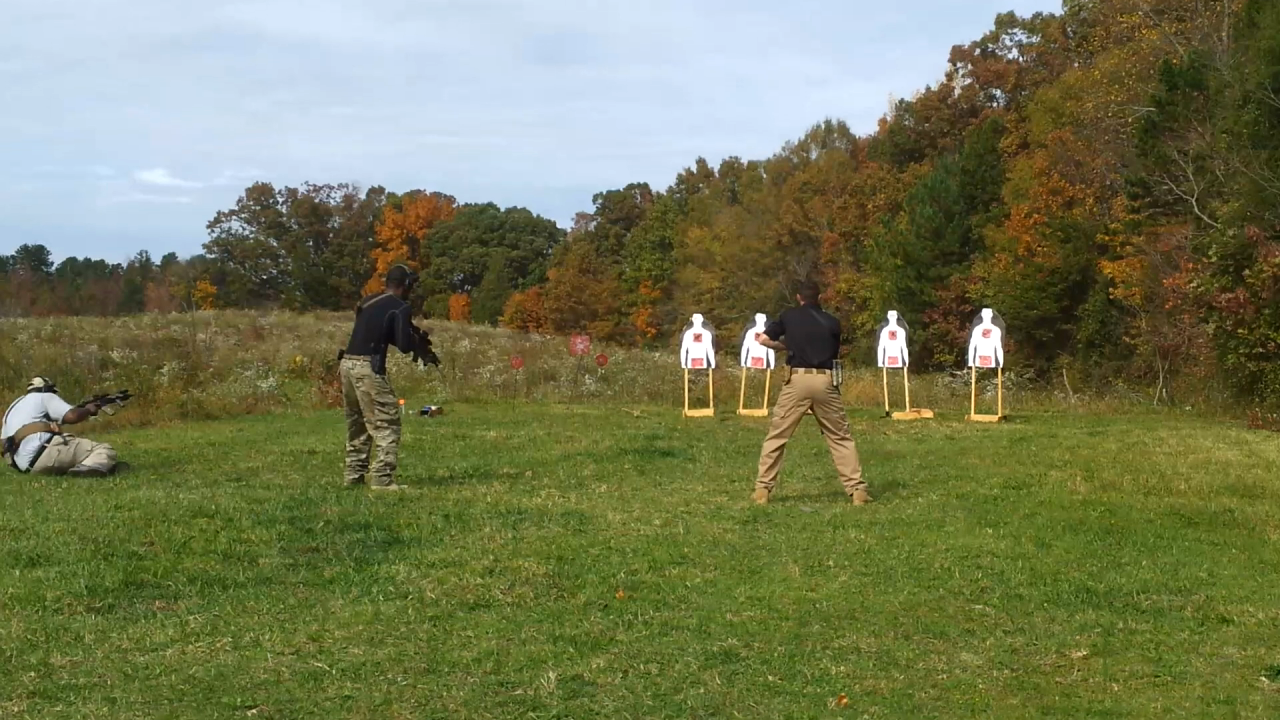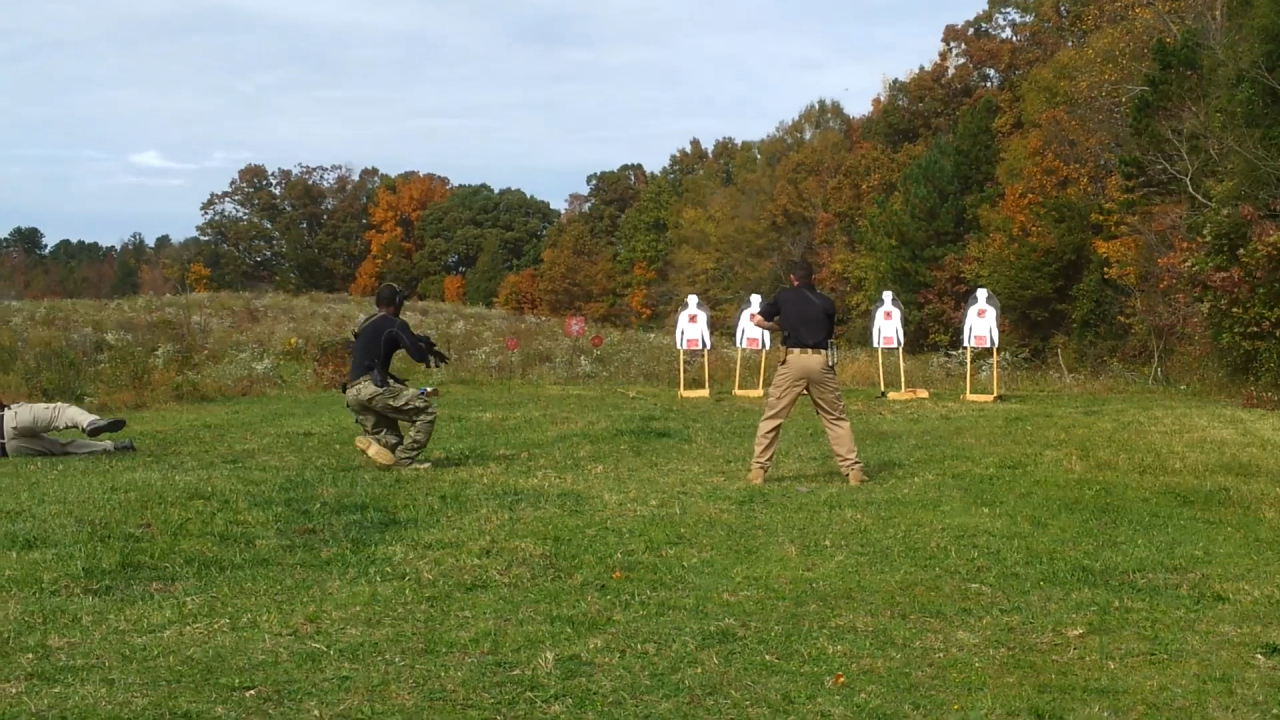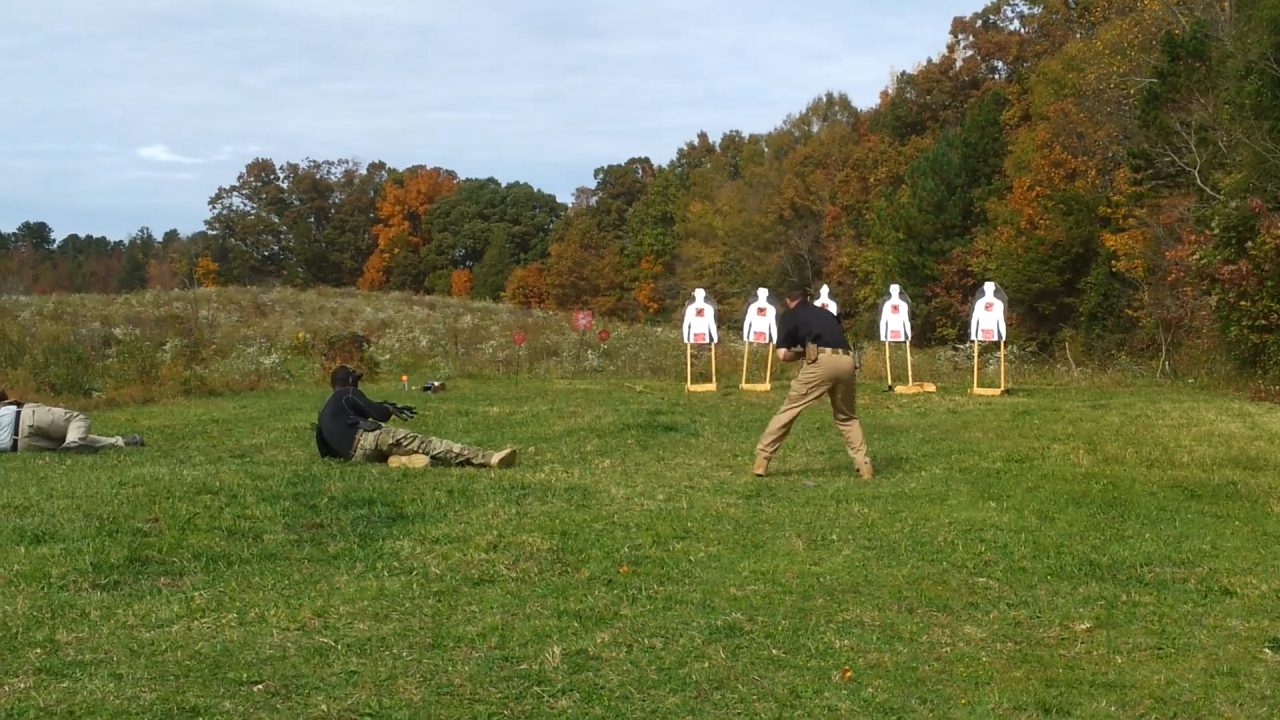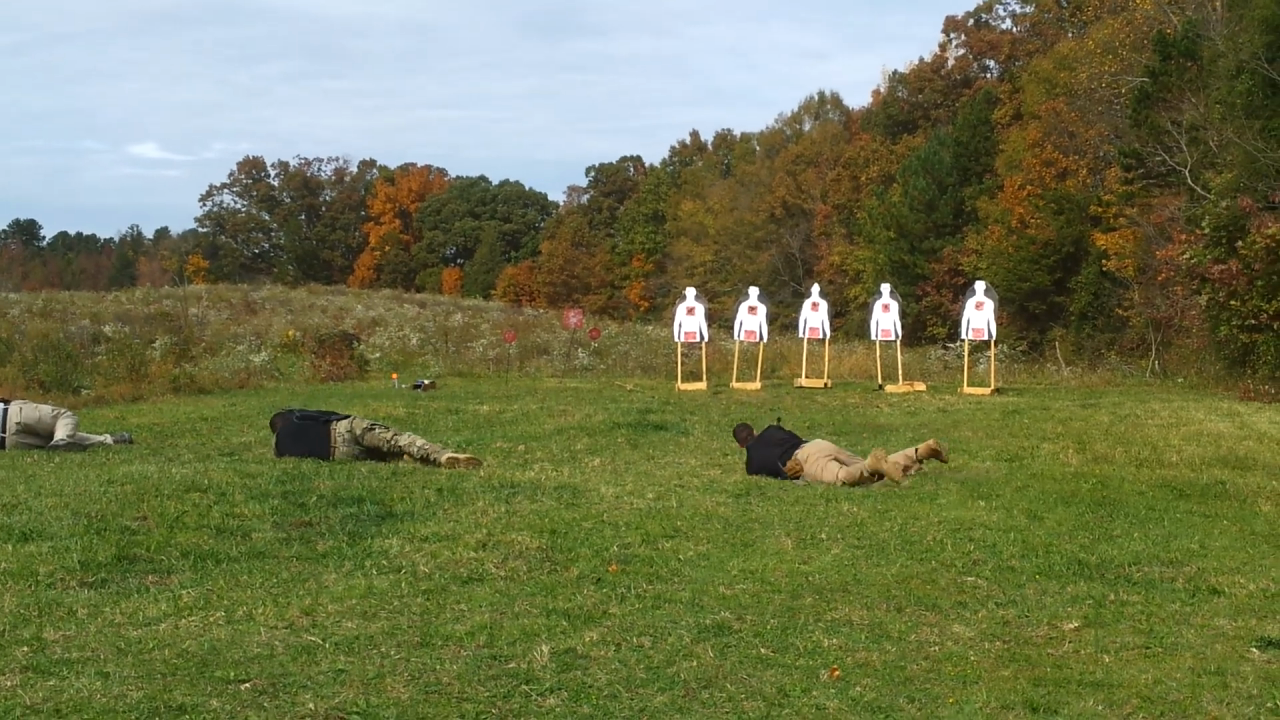
dt=0.5s
person 1, frame 1
left shoulder: (789, 316)
right shoulder: (832, 322)
left elbow: (763, 339)
right elbow: (835, 354)
left hip: (797, 380)
right hip: (825, 381)
left knee: (776, 436)
right knee: (841, 437)
left ankle: (762, 489)
right ankle: (857, 490)
person 1, frame 2
left shoulder: (783, 296)
right shoulder: (826, 303)
left elbow: (758, 320)
right elbow: (829, 334)
left hip: (792, 360)
right hip: (820, 361)
left knee: (771, 418)
right knee: (836, 418)
left ankle: (758, 469)
right ankle: (853, 470)
person 1, frame 3
left shoulder: (789, 315)
right shoulder: (827, 314)
left elbow: (782, 355)
left hip: (820, 361)
right hip: (847, 360)
left knee: (788, 411)
right knee: (847, 418)
left ankle: (762, 460)
right ankle: (863, 465)
person 1, frame 4
left shoulder: (751, 462)
right shoulder: (771, 430)
left hip: (806, 461)
right hip: (821, 445)
left knee: (842, 477)
right knee: (861, 465)
left ankle: (875, 464)
right ankle: (922, 451)
person 2, frame 1
left shoulder: (367, 302)
right shoulder: (400, 308)
right elbow: (404, 346)
left wrist: (406, 337)
right wrist: (414, 338)
left hip: (347, 364)
right hip: (368, 368)
left knee: (357, 425)
right knee: (386, 424)
left ankle: (353, 477)
right ankle: (381, 479)
person 2, frame 2
left shoulder: (364, 326)
right shoulder: (395, 324)
right elbow: (420, 355)
left wrist: (390, 378)
right wrist: (425, 347)
left hip: (352, 393)
right hip: (370, 387)
left knee: (390, 438)
right knee: (426, 410)
left ankle: (374, 443)
right ankle: (407, 461)
person 2, frame 3
left shoulder: (323, 413)
right shoulder: (349, 394)
left elbow: (323, 449)
right elbow: (380, 414)
right wrist: (389, 408)
left hip: (354, 457)
right hip: (367, 440)
right knee: (427, 445)
left ankle: (399, 459)
person 2, frame 4
left shoulder: (278, 448)
right shoulder: (294, 418)
right elbow: (330, 415)
left hip: (338, 454)
right hip: (344, 430)
left knee: (390, 454)
right knee: (398, 439)
right ankle: (442, 455)
